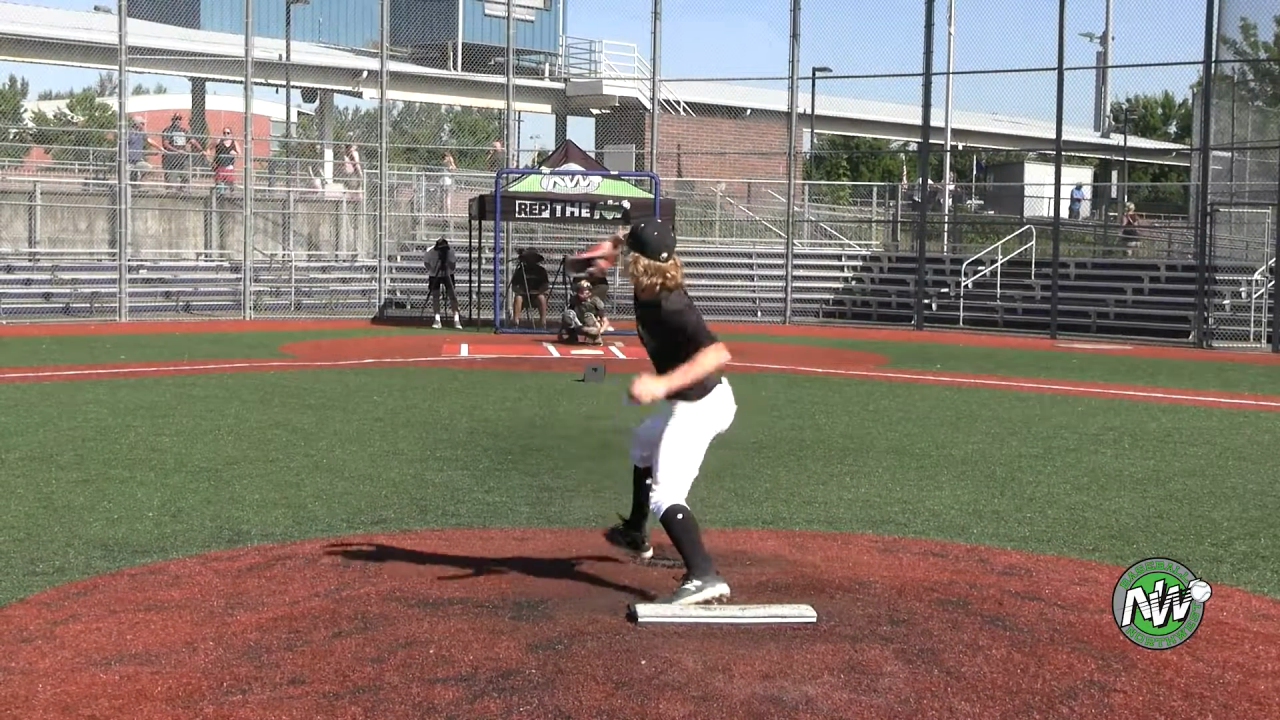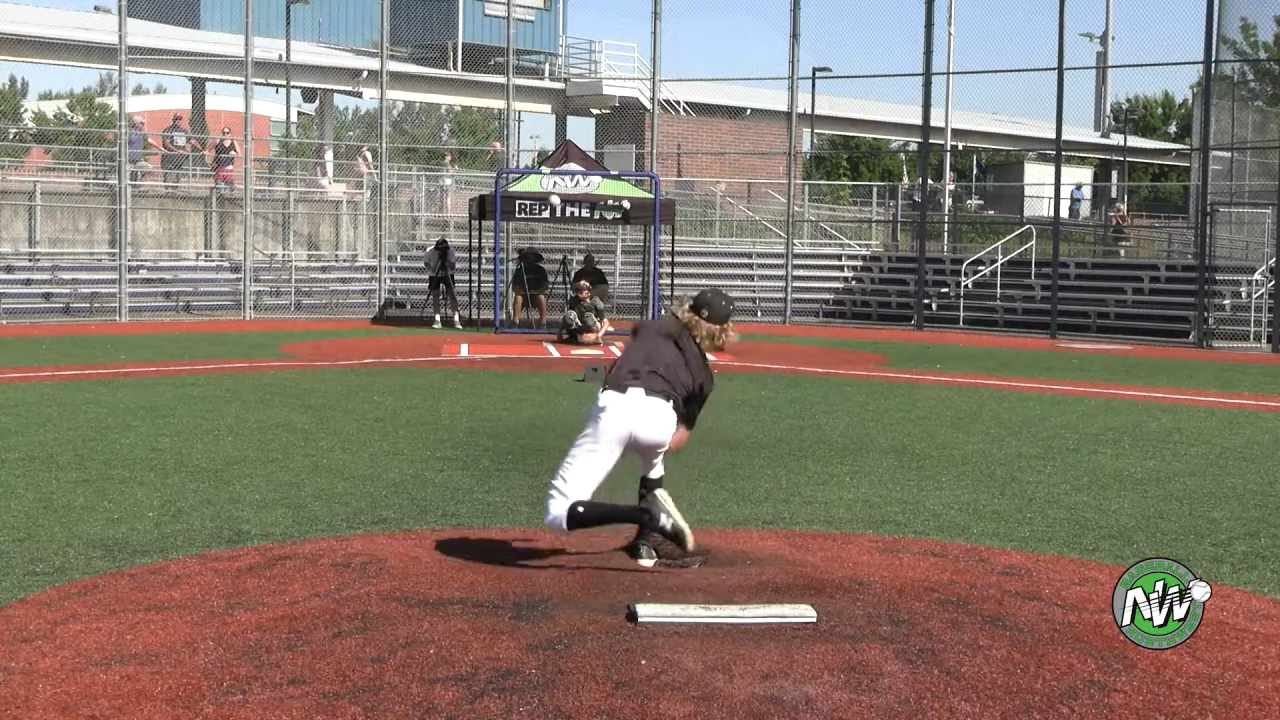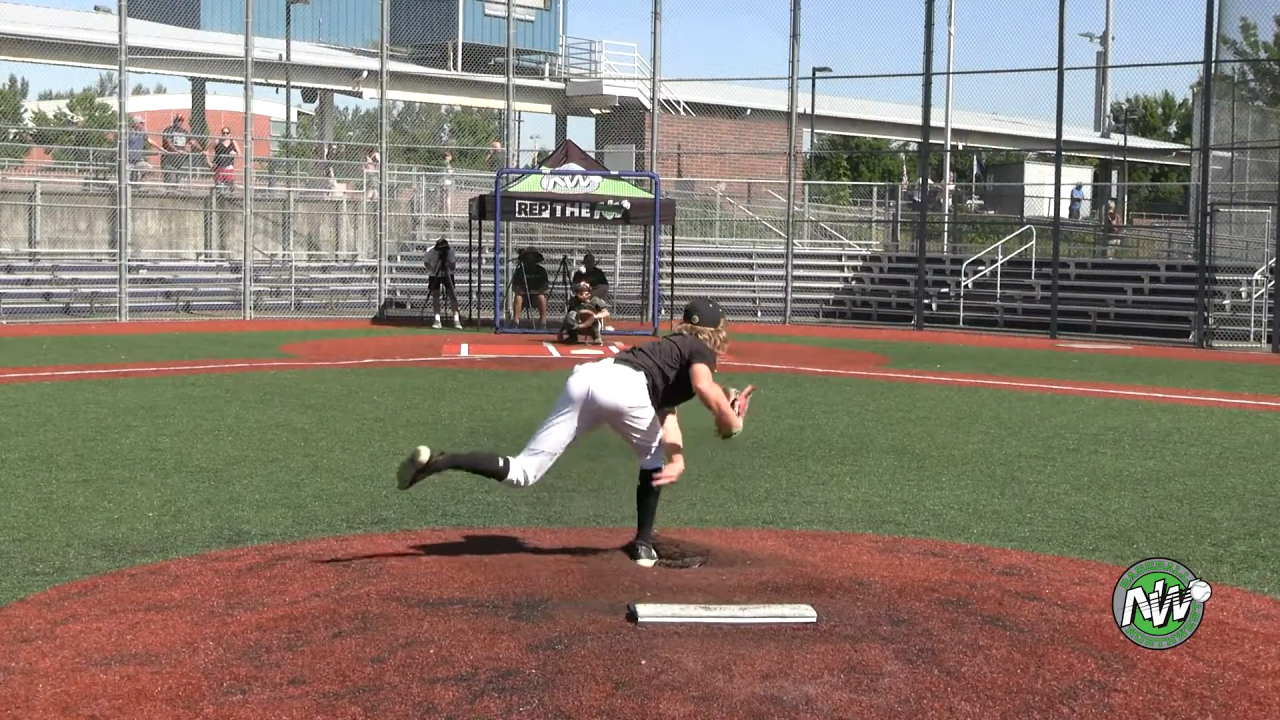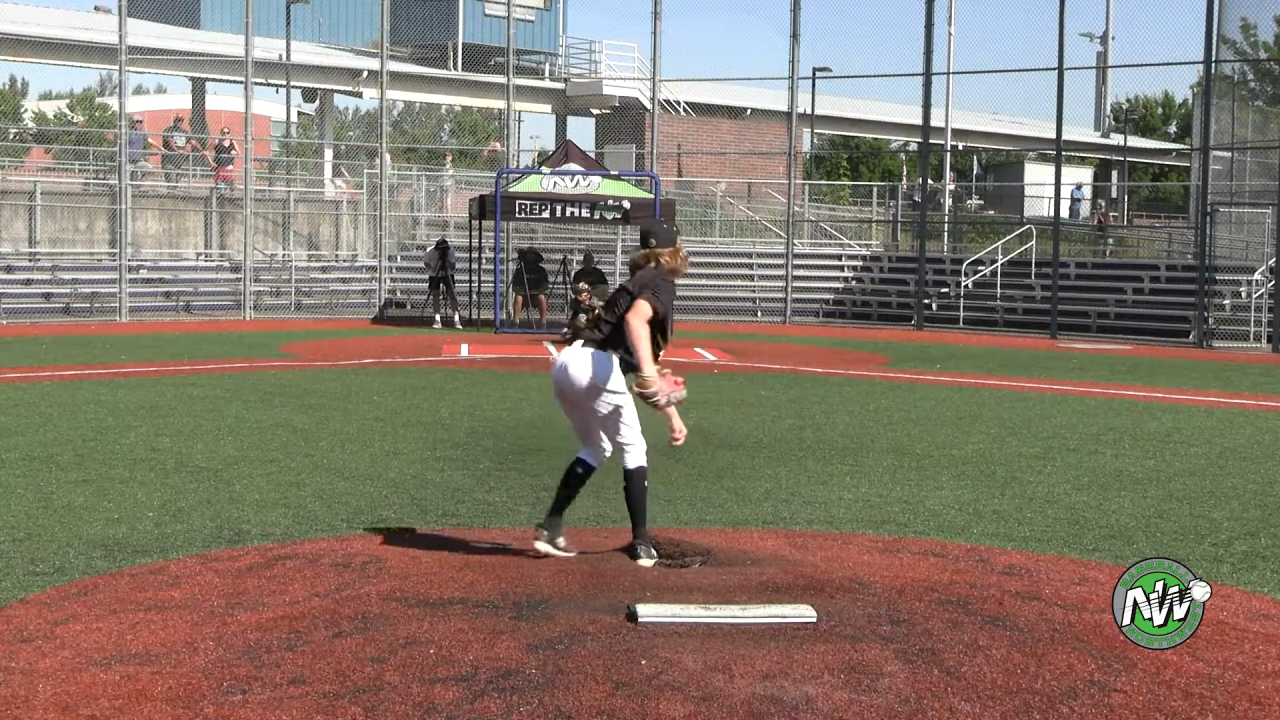
dt=0.3s
person 1, frame 1
left shoulder: (669, 309)
right shoulder: (662, 287)
left elbow: (717, 353)
left wrist: (662, 384)
right wrist: (617, 245)
left hip: (695, 406)
right hip: (692, 401)
left knee: (665, 494)
right knee: (644, 444)
left ankle: (704, 576)
right ankle: (635, 532)
person 1, frame 2
left shoulder: (658, 325)
right shoulder: (700, 370)
right elbow: (677, 442)
left hip: (616, 407)
right hip: (657, 414)
left knee: (559, 515)
right knee: (653, 460)
left ankle: (649, 515)
right ankle: (644, 542)
person 1, frame 3
left shoulder: (670, 346)
right shoulder: (701, 350)
left elbow: (668, 425)
right elbow: (704, 384)
left wrist: (676, 460)
right wrist: (729, 420)
left hip: (586, 377)
right hip: (626, 387)
left knee: (520, 472)
right knee: (652, 456)
left ankle: (432, 460)
right ankle: (643, 543)
person 1, frame 4
left shoulder: (643, 282)
right shoulder: (660, 284)
left elbow: (644, 359)
right elbow: (635, 318)
left wrist: (671, 412)
right wrist: (650, 373)
left hip: (565, 362)
right hip: (596, 368)
left knee: (594, 449)
right knee: (631, 450)
left ankle: (549, 530)
right ankle: (641, 543)
